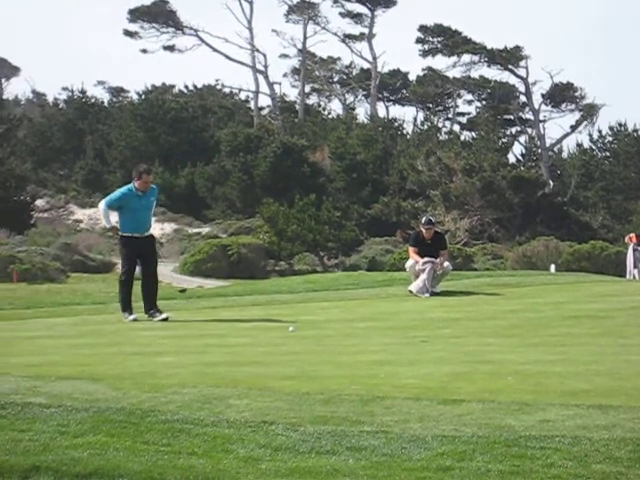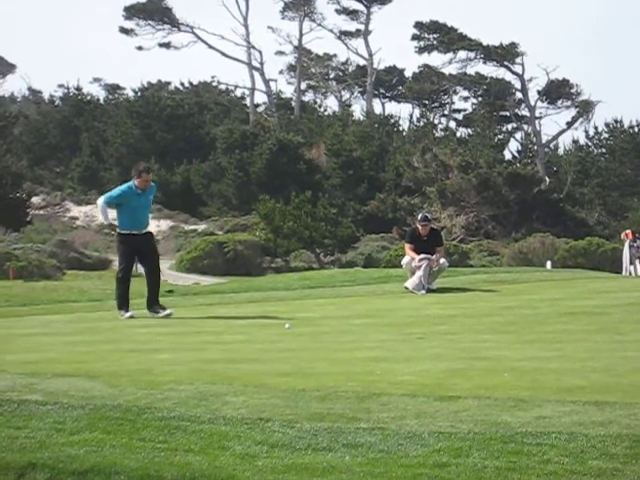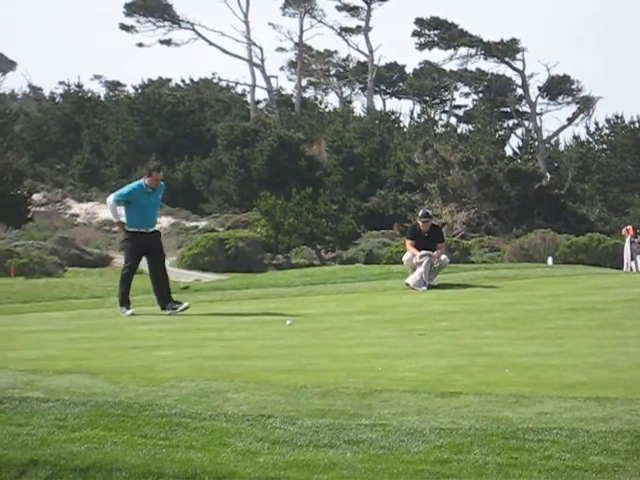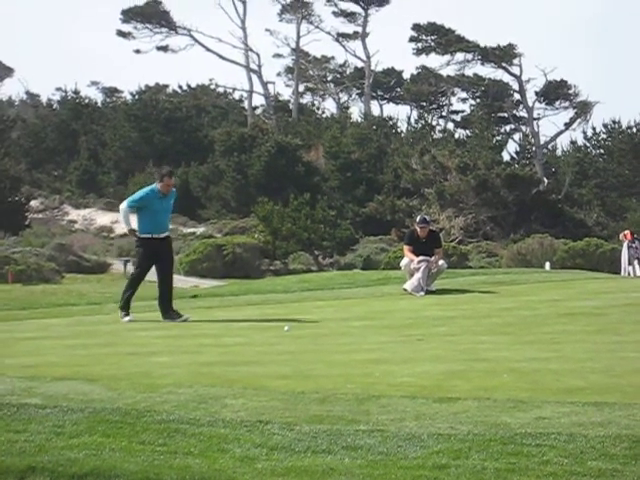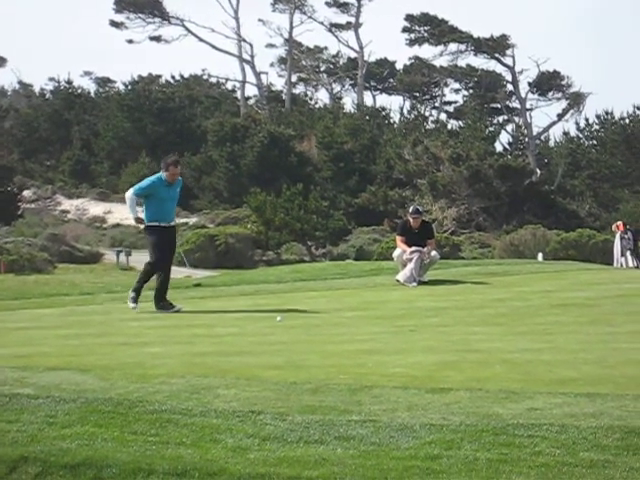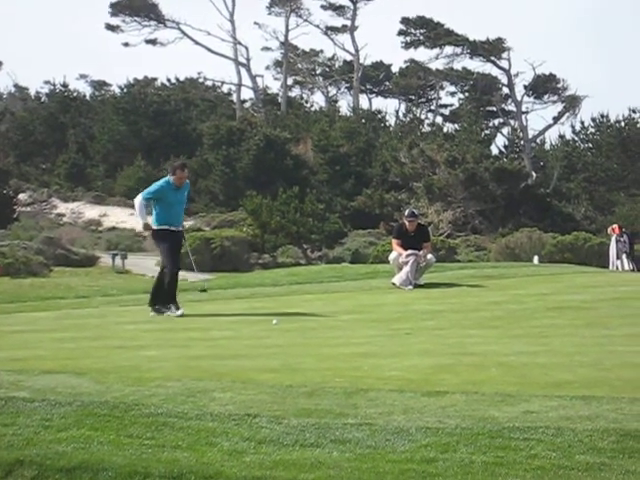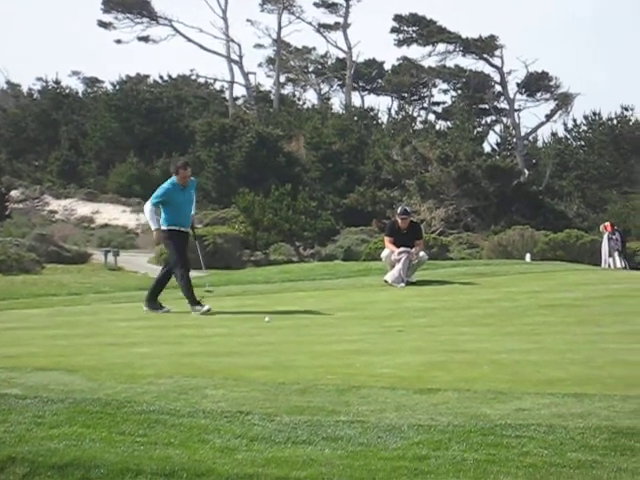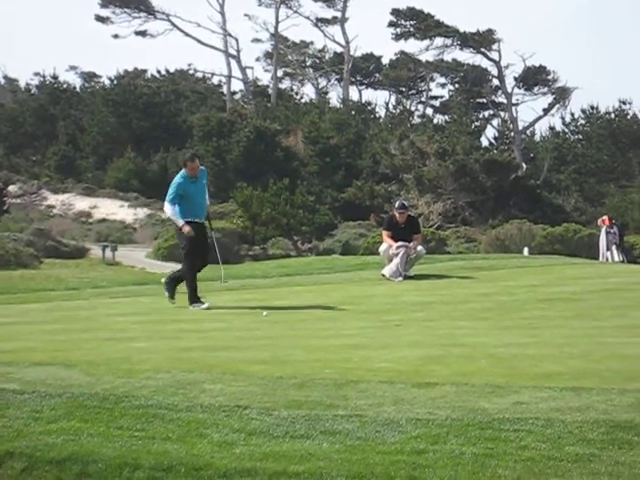
dt=0.2s
person 1, frame 1
left shoulder: (153, 190)
right shoulder: (123, 194)
right elbow: (103, 205)
right wrist: (110, 225)
left hip: (147, 238)
right hip: (128, 240)
left knee: (151, 273)
right knee: (127, 275)
left ankle: (151, 309)
right ankle: (127, 310)
person 1, frame 2
left shoulder: (152, 188)
right shoulder: (123, 192)
right elbow: (101, 202)
right wrist: (108, 222)
left hip: (145, 235)
right hip: (126, 237)
left knee: (153, 269)
right knee: (124, 273)
left ankle: (154, 305)
right ankle: (123, 307)
person 1, frame 3
left shoulder: (161, 187)
right shoulder: (133, 190)
right elbow: (111, 200)
right wrist: (117, 220)
left hip: (152, 234)
right hip: (134, 235)
left knee: (159, 268)
right knee: (129, 270)
left ankle: (167, 303)
right ankle: (124, 304)
person 1, frame 4
left shoulder: (173, 193)
right shoulder: (146, 194)
right elbow: (124, 206)
right wrist: (129, 227)
left hip: (164, 239)
right hip: (147, 240)
left knee: (166, 276)
right knee: (138, 274)
left ankle: (167, 311)
right ankle: (124, 308)
person 1, frame 5
left shoulder: (178, 182)
right shoulder: (152, 183)
right elbow: (129, 194)
right wrist: (135, 215)
left hip: (170, 228)
right hip: (154, 228)
left knee: (166, 265)
right knee: (156, 262)
left ankle: (160, 300)
right ankle: (135, 291)
person 1, frame 6
left shoulder: (186, 185)
right shoulder: (160, 187)
right elbow: (139, 199)
right wrist: (144, 222)
left hip: (177, 231)
right hip: (162, 231)
left knee: (167, 268)
right knee: (171, 266)
left ankle: (157, 304)
right ankle: (171, 303)
person 1, frame 7
left shoulder: (192, 183)
right shoulder: (166, 189)
right elbow: (148, 207)
right wrist: (155, 229)
left hip: (184, 232)
right hip: (171, 232)
left knee: (170, 267)
right knee: (181, 267)
left ankle: (151, 301)
right ankle: (194, 303)
person 1, frame 8
left shoulder: (202, 172)
right shoulder: (178, 183)
right elbow: (168, 208)
left wrist: (206, 205)
right wrist: (183, 225)
left hip: (199, 224)
right hip: (185, 225)
left knee: (203, 260)
right knee: (191, 262)
left ankle: (171, 281)
right ankle: (193, 299)
